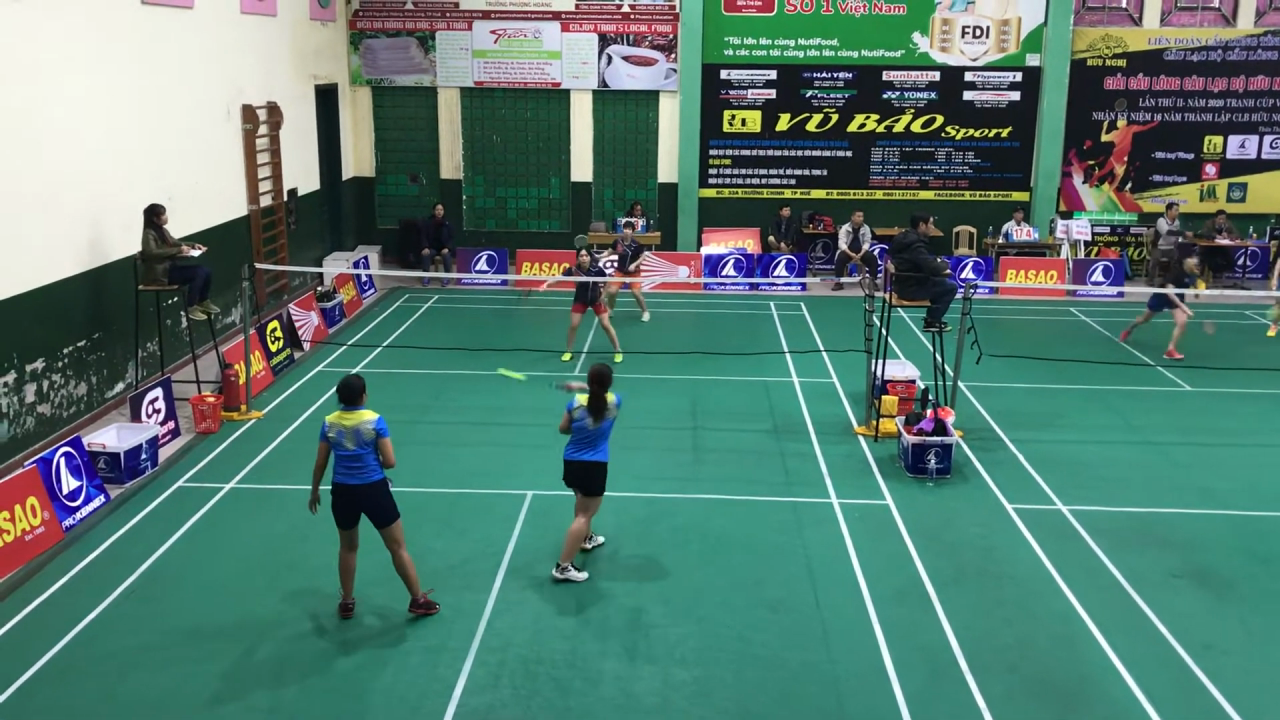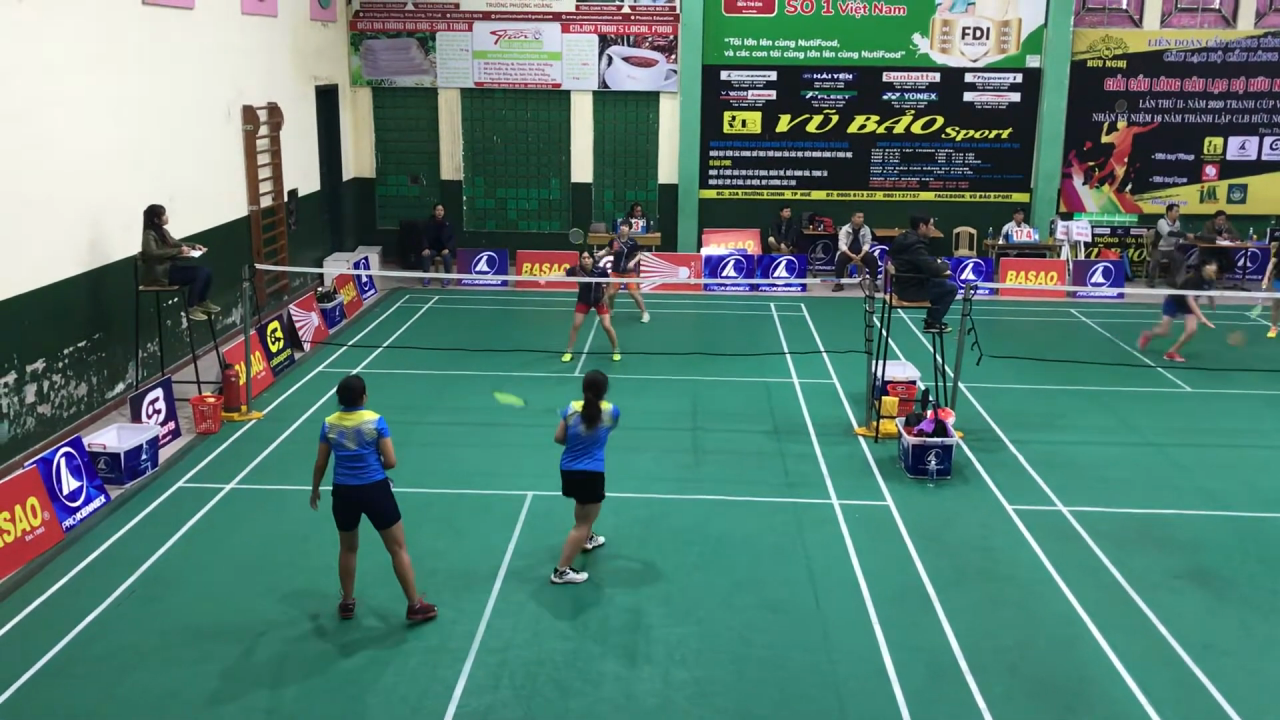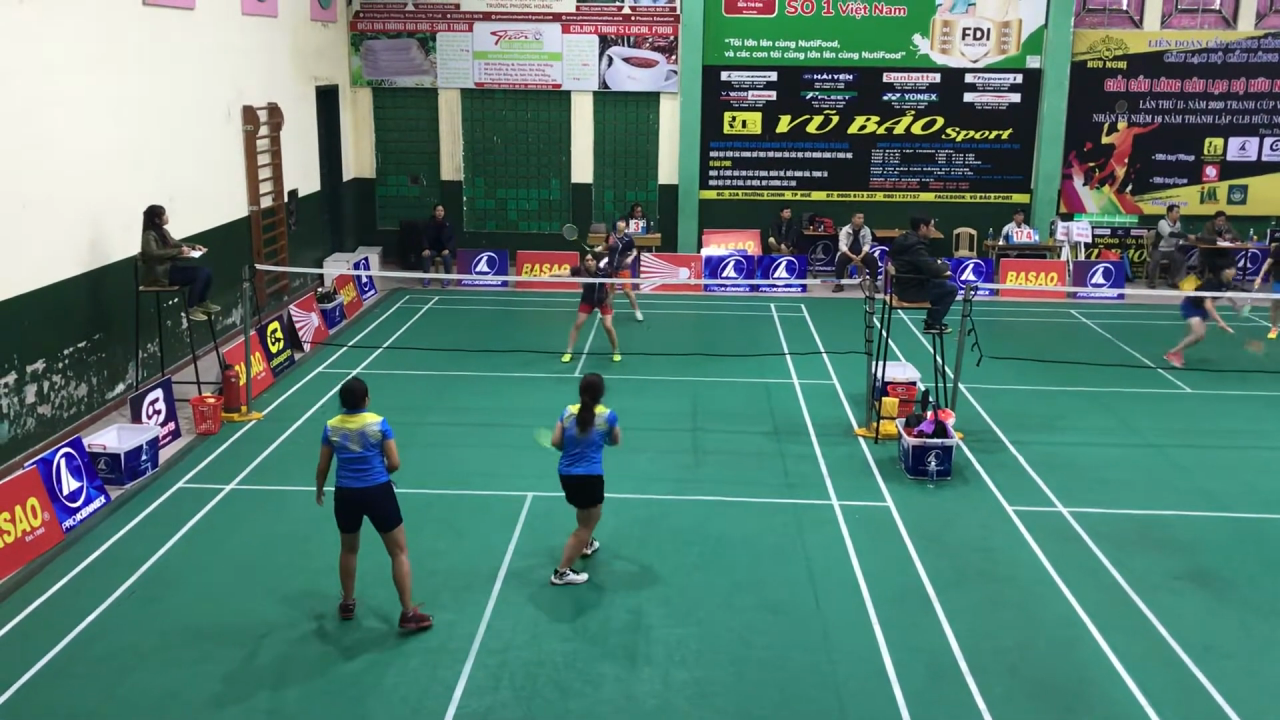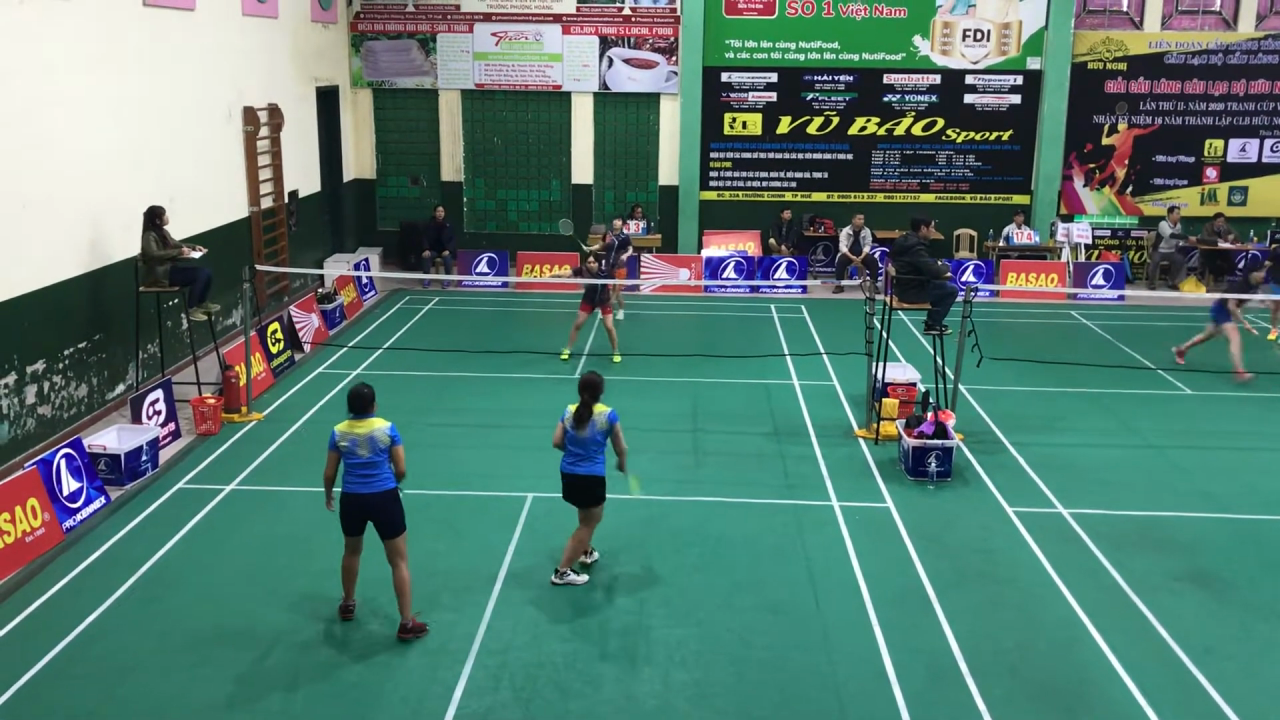
dt=0.1s
person 1, frame 1
left shoulder: (329, 423)
right shoulder: (375, 421)
left elbow: (320, 463)
right elbow: (389, 462)
left wrist: (314, 492)
left hip: (343, 491)
right hip: (373, 489)
left knee: (348, 547)
right knee: (397, 547)
left ankle: (347, 602)
right ankle: (417, 599)
person 1, frame 2
left shoulder: (329, 424)
right shoulder: (375, 421)
left elbow: (320, 464)
right elbow: (390, 462)
left wrist: (315, 490)
left hip: (343, 492)
right hip: (375, 490)
left knee: (347, 548)
right knee: (398, 549)
left ankle: (347, 603)
right ankle: (415, 606)
person 1, frame 3
left shoulder: (332, 427)
right shoulder: (379, 423)
left elbow: (322, 467)
right elbow: (393, 464)
left wrist: (319, 489)
left hip: (346, 495)
right hip: (378, 493)
left knee: (348, 550)
right knee: (399, 553)
left ankle: (347, 603)
right ankle: (408, 614)
person 1, frame 4
left shoulder: (339, 432)
right shoulder: (387, 429)
left elbow: (329, 473)
right elbow: (401, 471)
left wrist: (328, 495)
left hip: (352, 499)
right hip: (384, 498)
left knee: (352, 552)
right knee: (399, 561)
left ankle: (348, 604)
right ankle: (407, 623)
person 2, frame 1
left shoulder: (576, 401)
right shoulder: (614, 402)
left elbow: (563, 428)
right wrist: (582, 387)
left hip: (571, 461)
right hip: (595, 465)
left knee: (583, 502)
right knee: (584, 515)
left ankle: (586, 538)
right ankle: (563, 566)
person 2, frame 2
left shoulder: (571, 408)
right shoulder: (610, 411)
left elbow: (559, 438)
left hip: (568, 469)
right hip: (590, 473)
left knee: (583, 507)
right knee: (584, 522)
left ankle: (587, 539)
right ankle: (562, 570)
person 2, frame 3
left shoulder: (568, 412)
right shoulder: (608, 416)
left elbow: (555, 442)
right elbow: (615, 441)
left hip: (566, 474)
right hip: (589, 476)
left knee: (585, 513)
right knee: (588, 524)
left ankle: (586, 544)
right ankle: (562, 572)
person 2, frame 4
left shoulder: (569, 412)
right shoulder: (608, 414)
left elbow: (557, 443)
right elbow: (620, 447)
right wrist: (622, 462)
left hip: (568, 473)
right hip: (592, 476)
left knee: (586, 514)
right knee: (588, 523)
left ankle: (586, 552)
right ankle: (562, 571)
